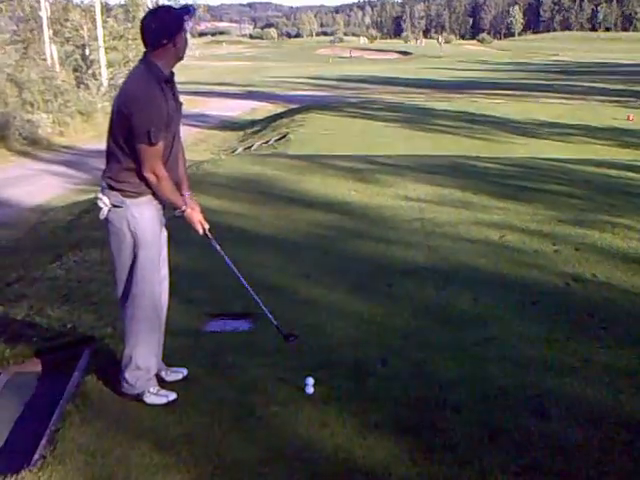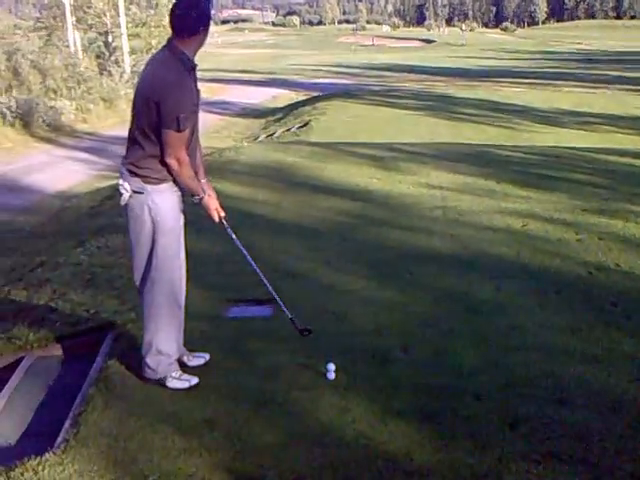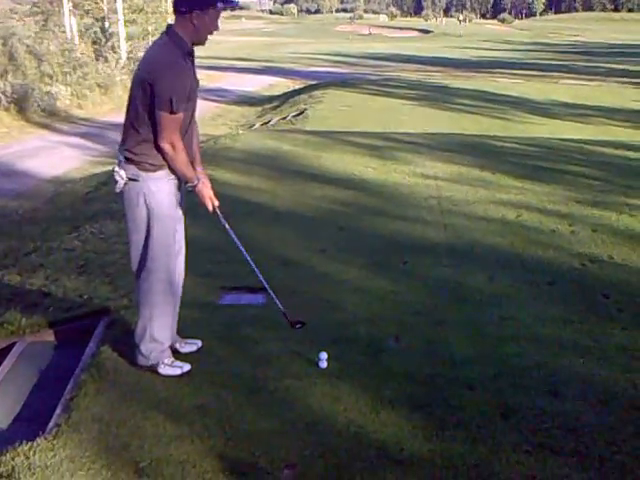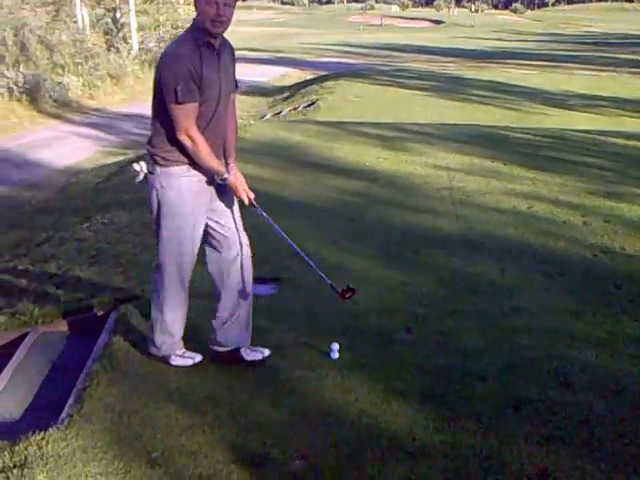
dt=0.5s
person 1, frame 1
left shoulder: (163, 80)
right shoulder: (145, 94)
left elbow: (174, 142)
right elbow: (152, 169)
left wrist: (187, 194)
right wrist: (184, 208)
left hip: (148, 200)
right hip: (132, 203)
left knee: (155, 289)
right knee: (144, 293)
left ankle: (151, 364)
right ankle: (137, 379)
person 1, frame 2
left shoulder: (172, 63)
right shoulder: (175, 81)
left elbow: (188, 137)
right elbow: (174, 157)
left wrist: (203, 181)
right wrist: (201, 195)
left hip: (160, 184)
right hip: (152, 189)
left knee: (172, 274)
right knee: (162, 278)
left ankle: (173, 348)
right ankle: (159, 364)
person 1, frame 3
left shoulder: (178, 52)
right shoulder: (169, 64)
left elbow: (187, 121)
right elbow: (168, 142)
left wrist: (199, 170)
right wrist: (196, 182)
left hip: (166, 173)
right hip: (150, 176)
left knee: (170, 261)
right knee: (159, 267)
left ankle: (166, 334)
right ankle: (153, 350)
person 1, frame 4
left shoulder: (225, 51)
right shoulder: (178, 57)
right elbow: (187, 134)
left wrist: (232, 165)
right wrist: (227, 175)
left hip: (211, 171)
right hip: (177, 175)
left knee: (234, 252)
right knee: (176, 264)
left ankle: (229, 340)
right ankle: (166, 342)
